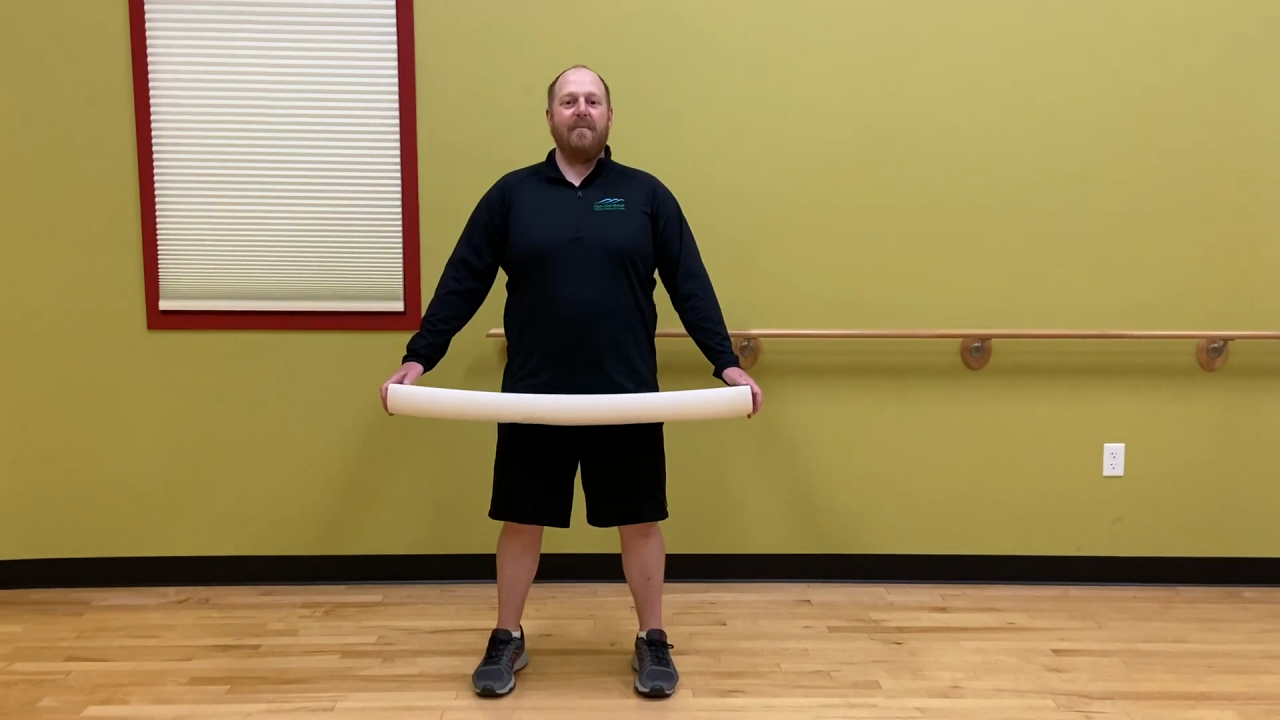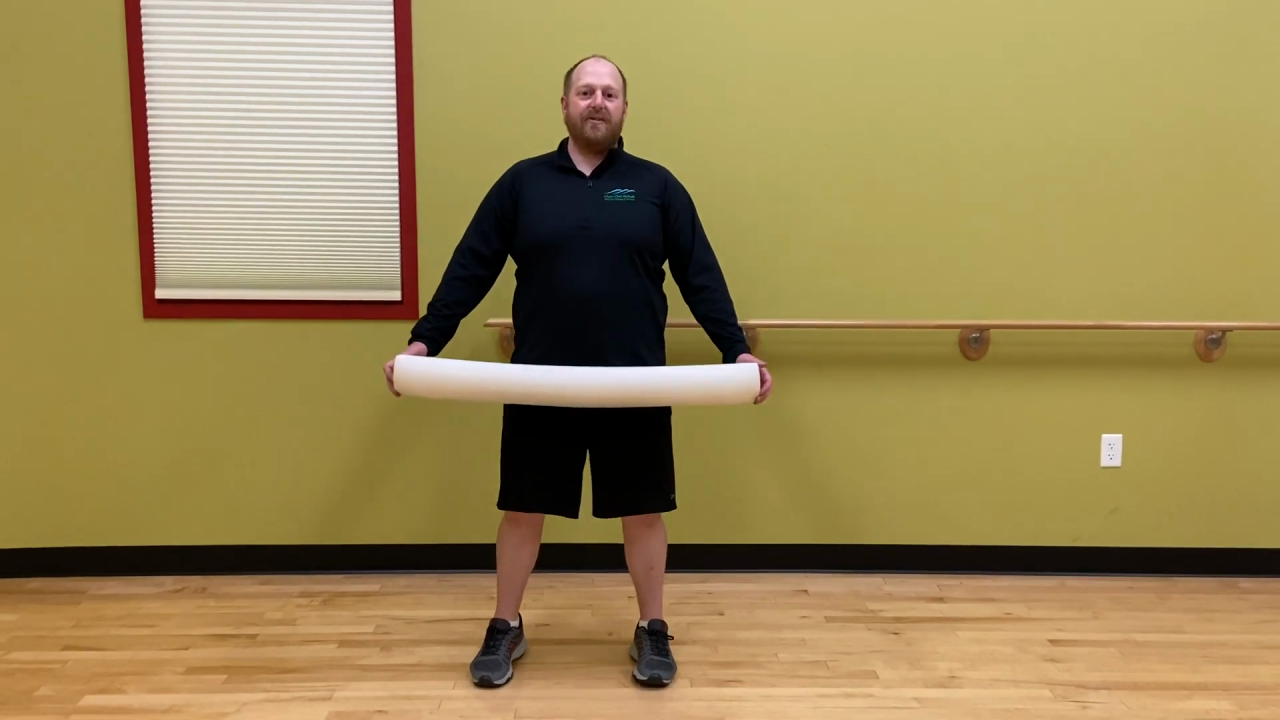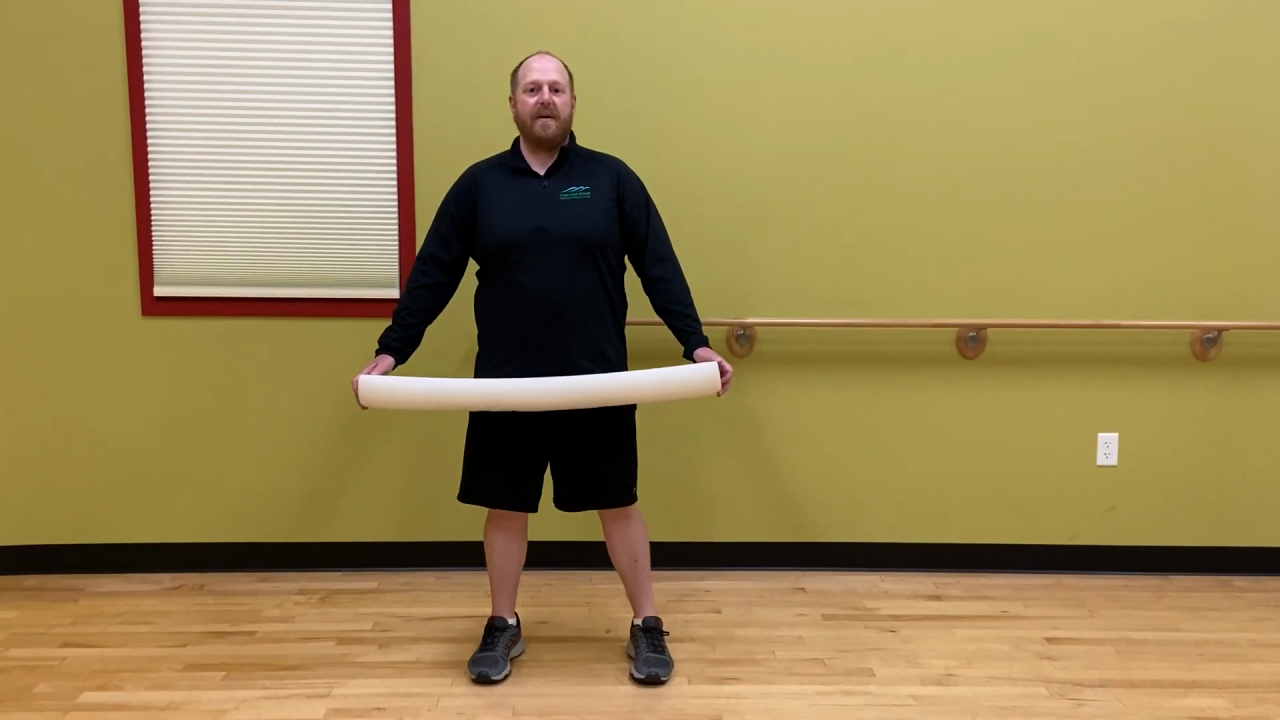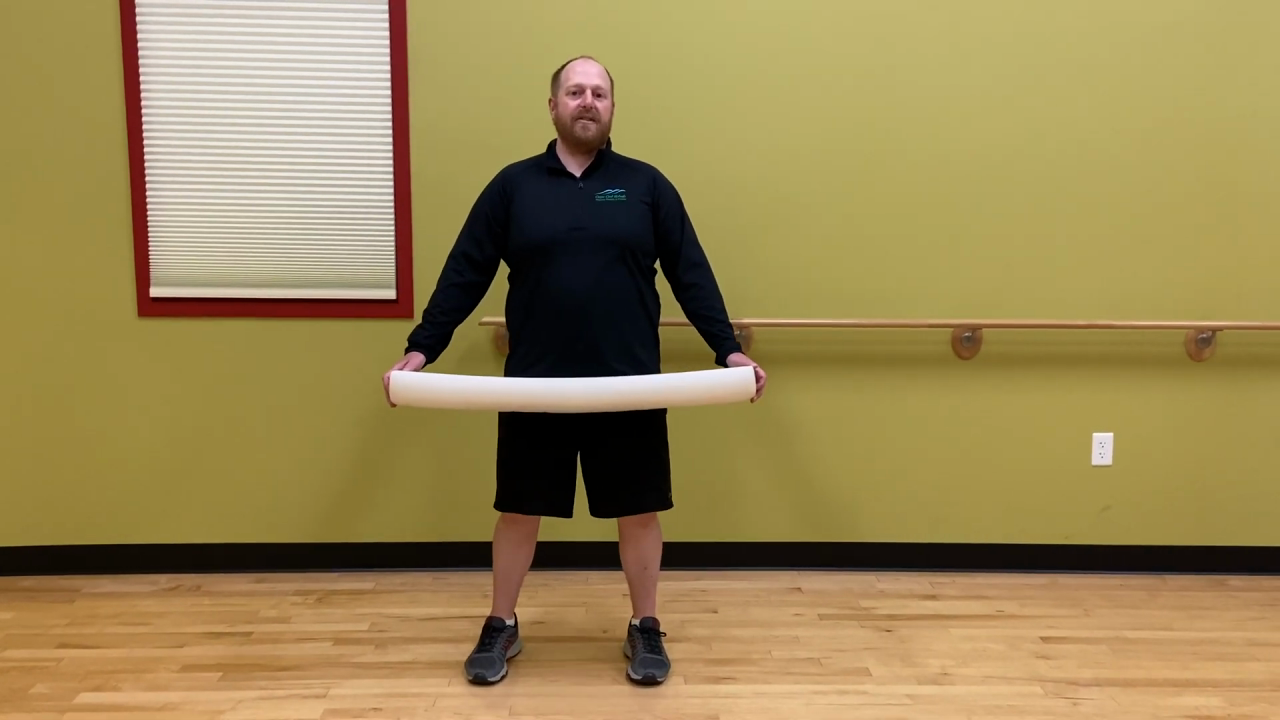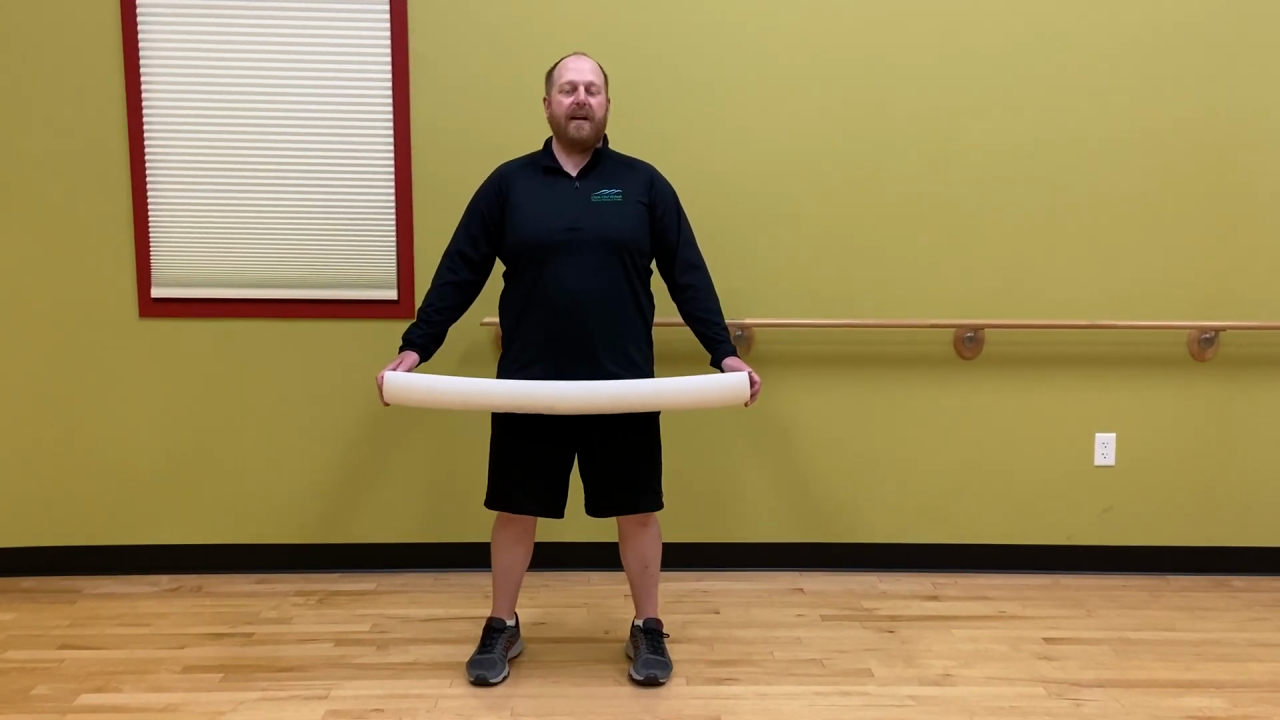
dt=1s
person 1, frame 1
left shoulder: (647, 195)
right shoulder: (511, 194)
left elbow: (690, 285)
right elbow: (462, 283)
left wrist: (726, 362)
right wrist: (418, 357)
left hip: (627, 398)
right hip: (533, 400)
left knee: (640, 523)
right knee: (521, 522)
left ankle: (652, 641)
right ankle: (507, 639)
person 1, frame 2
left shoulder: (657, 186)
right shoulder: (522, 183)
left elbow: (700, 277)
right elbow: (471, 269)
left wrist: (736, 350)
right wrist: (425, 338)
left knee: (642, 513)
right knee: (521, 511)
left ankle: (651, 631)
right ankle: (505, 628)
person 1, frame 3
left shoulder: (611, 178)
right shoulder: (478, 184)
left elbow: (659, 268)
right elbow: (433, 274)
left wrist: (695, 343)
right wrist: (391, 350)
left hip: (599, 384)
right hip: (506, 386)
left knee: (618, 505)
right knee: (505, 508)
left ankle: (646, 626)
right ankle: (503, 626)
person 1, frame 4
left shoulder: (646, 185)
right shoulder: (513, 186)
left elbow: (690, 274)
right elbow: (464, 274)
left wrist: (728, 349)
right wrist: (421, 347)
left hip: (629, 386)
right hip: (534, 387)
left knee: (638, 512)
right knee: (519, 511)
left ankle: (645, 628)
right ankle: (500, 626)
person 1, frame 5
left shoulder: (644, 183)
right shoulder: (508, 184)
left elbow: (687, 276)
right elbow: (459, 273)
left wrist: (724, 352)
right wrist: (415, 346)
left hip: (623, 387)
right hip: (529, 387)
left knee: (637, 512)
right knee: (516, 511)
left ankle: (647, 629)
right ankle: (501, 627)
